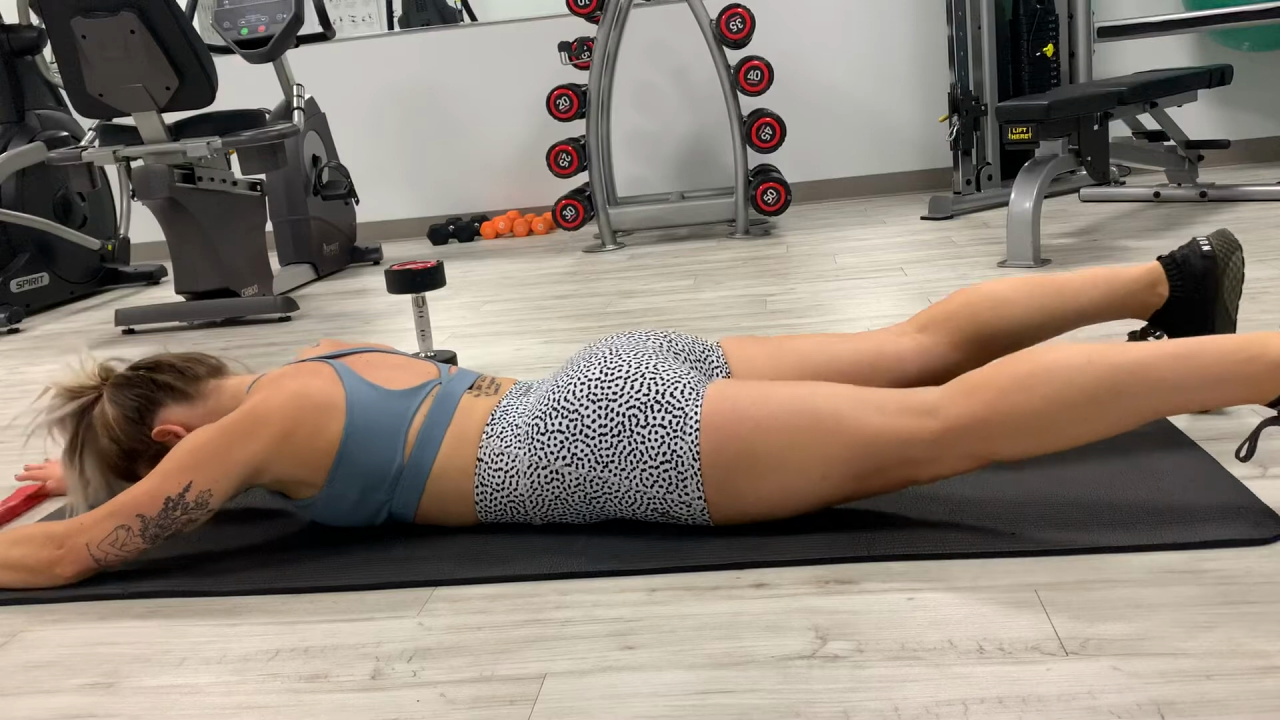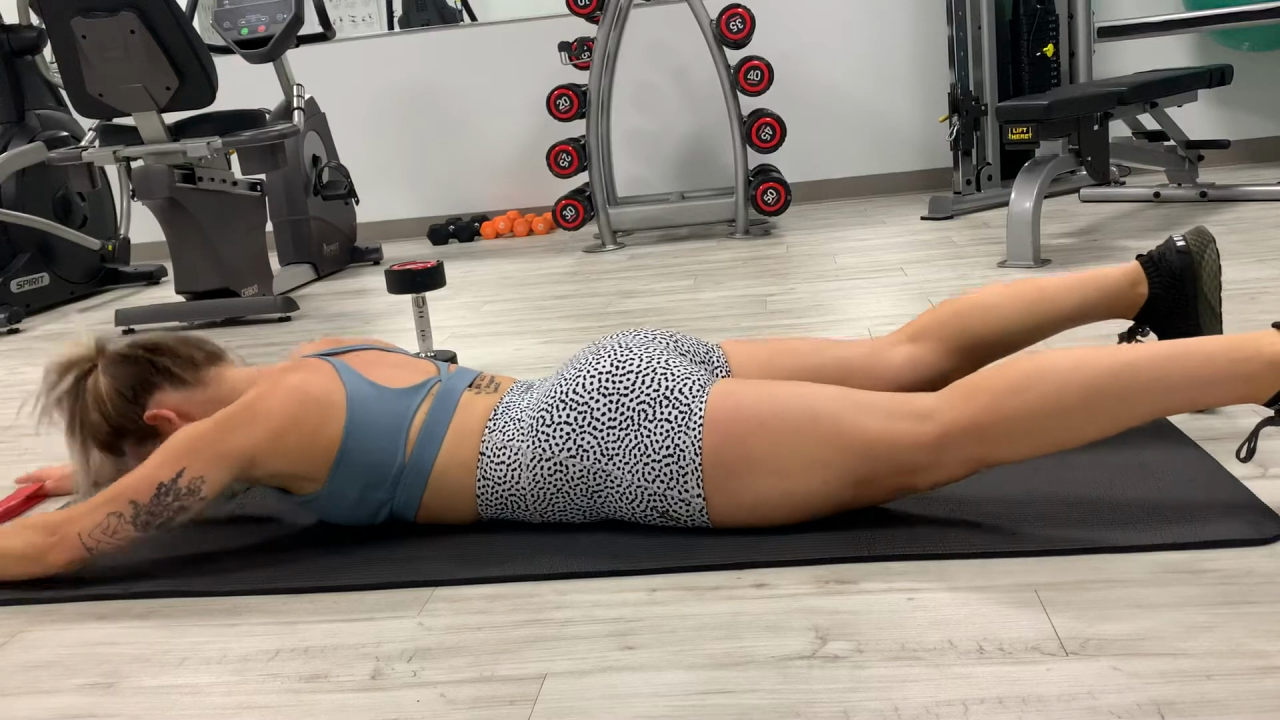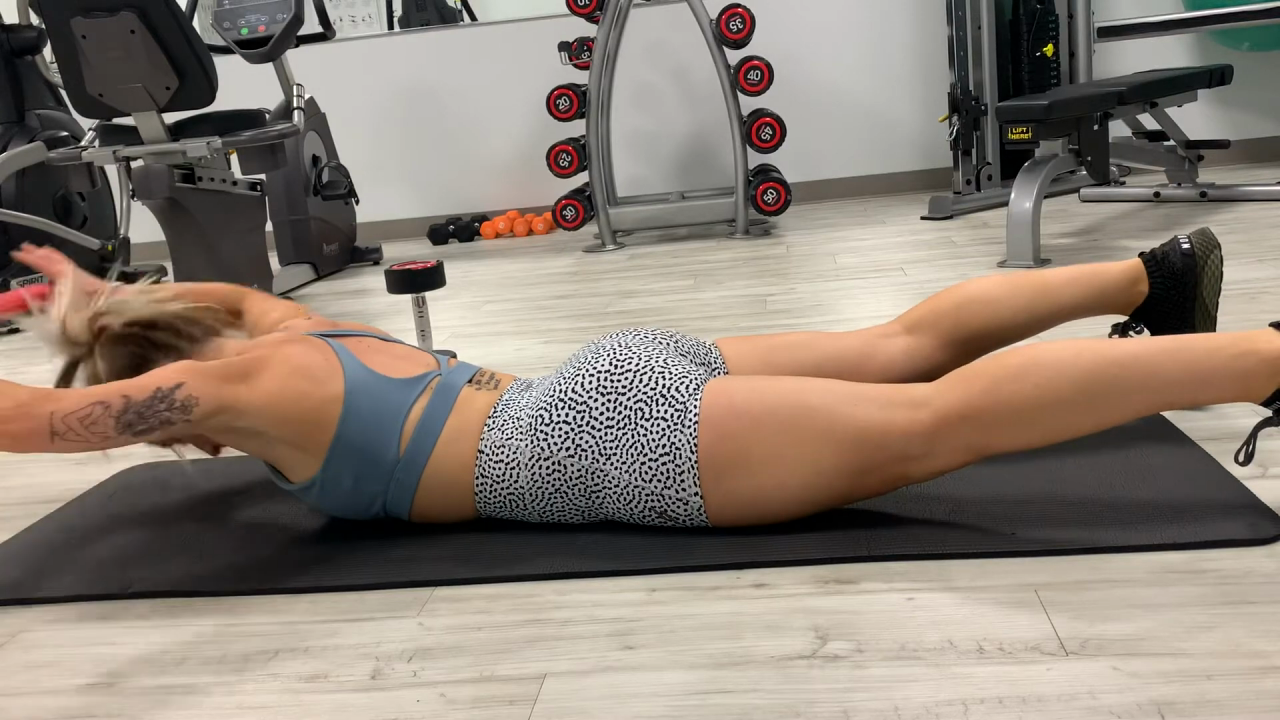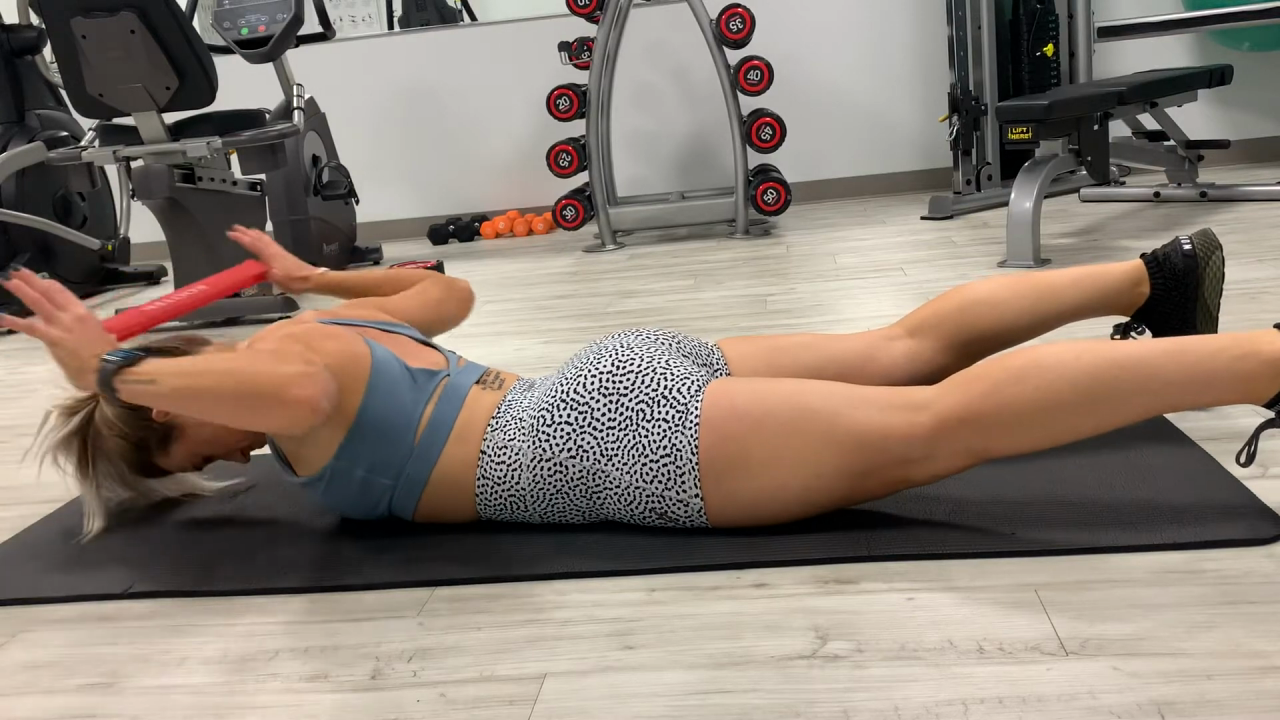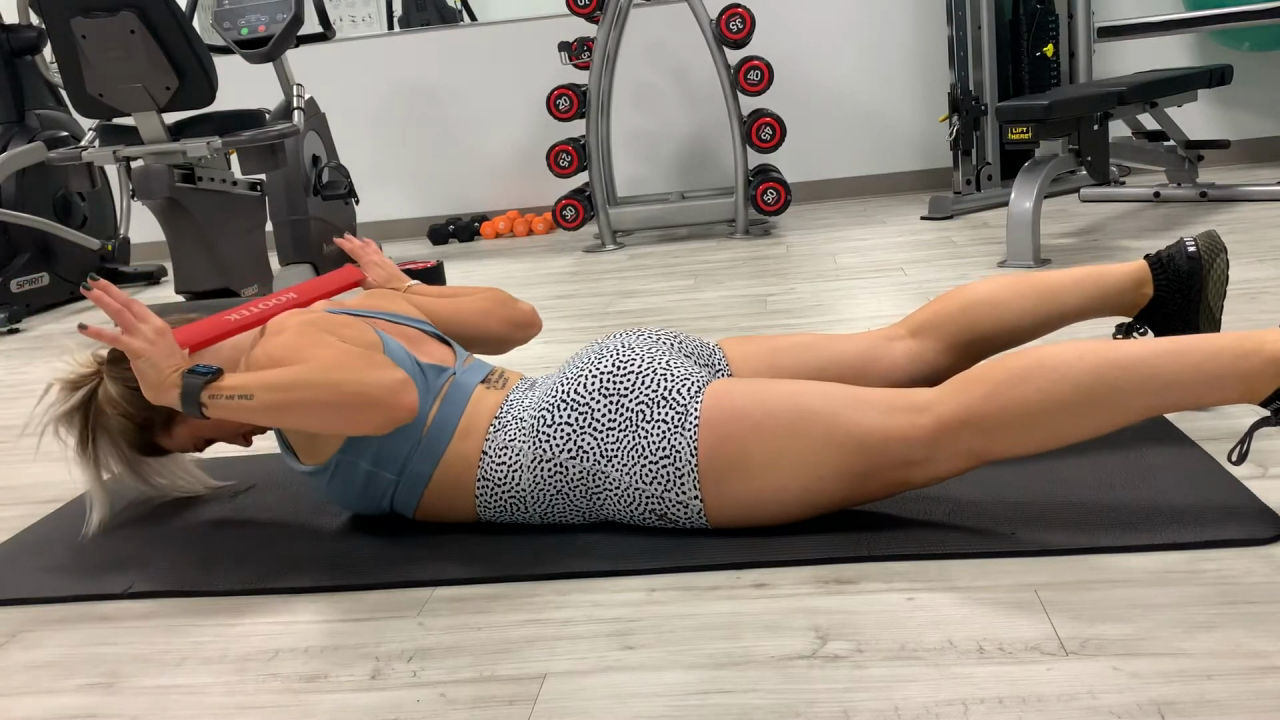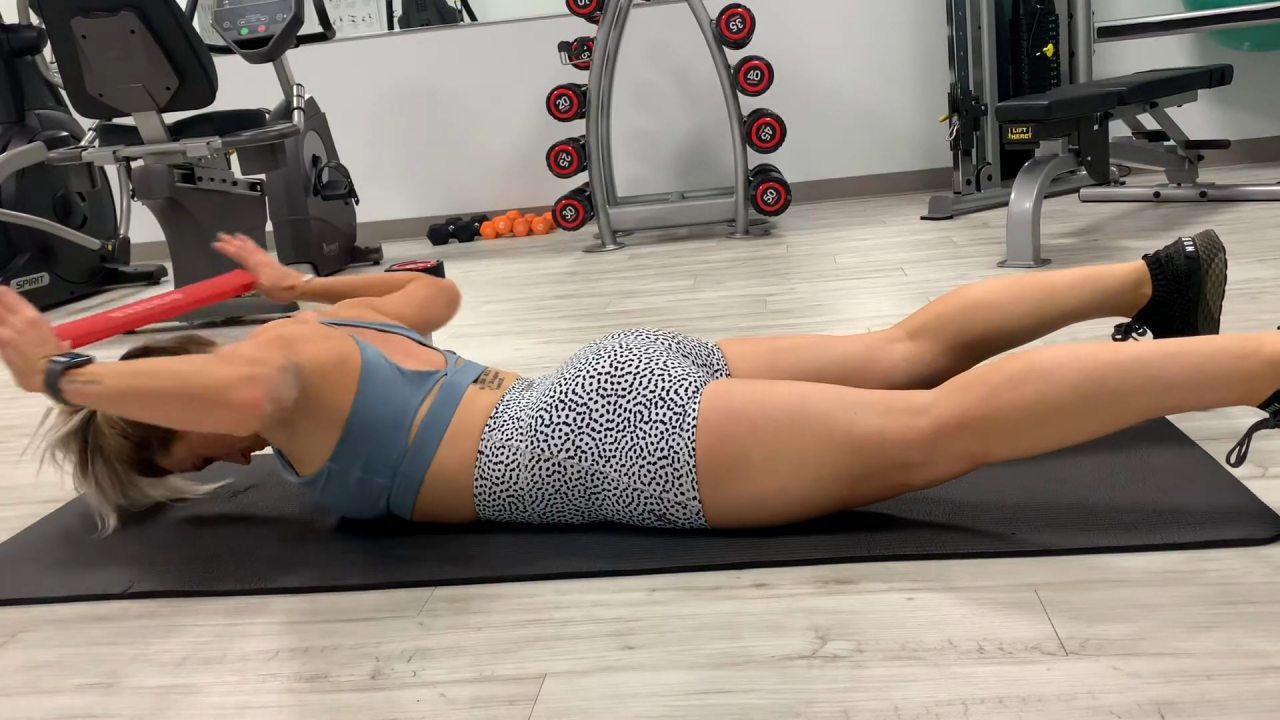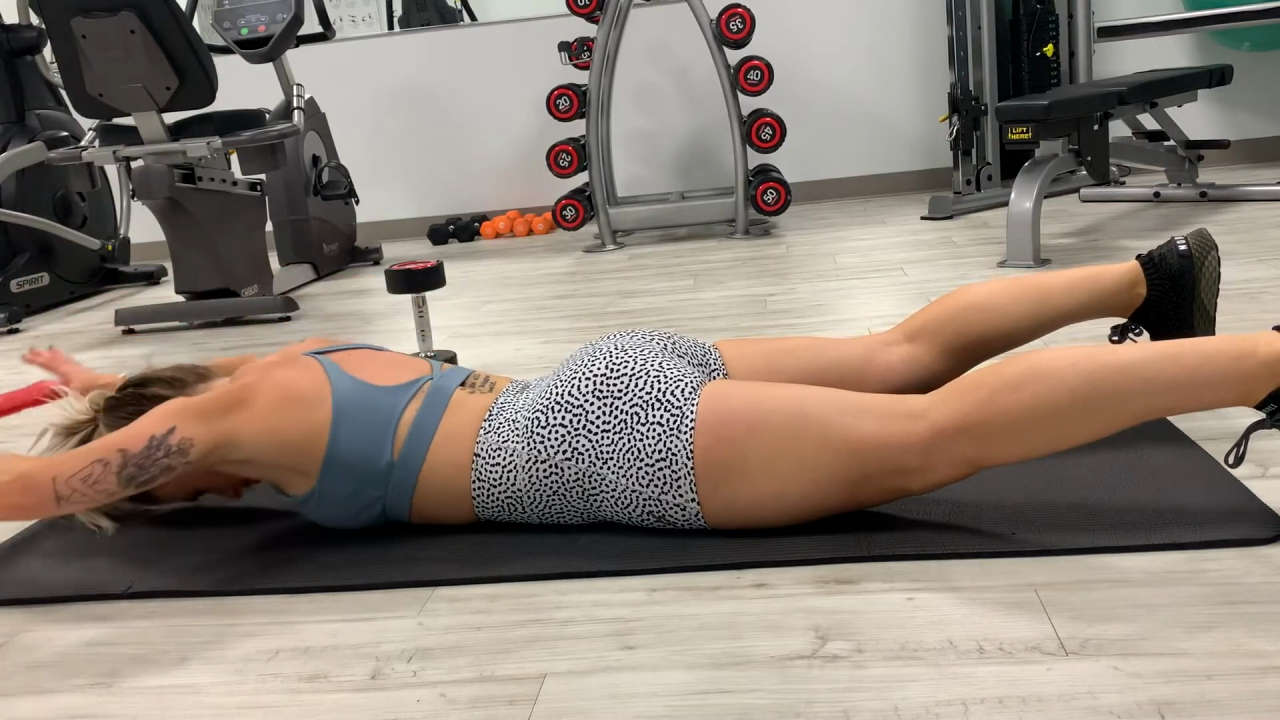
dt=0.5s
person 1, frame 1
left shoulder: (249, 432)
right shoulder: (318, 360)
left hip: (616, 445)
right hip: (624, 381)
left knee: (945, 428)
right knee: (919, 346)
right ankle: (1174, 280)
person 1, frame 2
left shoulder: (251, 425)
right shoulder: (313, 356)
right wrist: (104, 455)
left hip: (622, 444)
right hip: (625, 381)
left knee: (945, 432)
right knee: (913, 356)
right ankle: (1150, 279)
person 1, frame 3
left shoulder: (243, 389)
right shoulder: (300, 335)
right elbow: (256, 293)
right wrist: (123, 298)
left hip: (615, 444)
right hip: (621, 380)
left knee: (940, 423)
right knee: (904, 347)
right ankle: (1152, 277)
person 1, frame 4
left shoulder: (280, 355)
right shoulder: (326, 325)
left elbow: (297, 398)
right elbow: (447, 288)
left wrist: (106, 360)
left hip: (617, 446)
right hip: (626, 377)
left knee: (941, 427)
right knee: (907, 348)
right ankle: (1152, 278)
person 1, frame 5
left shoulder: (270, 351)
right shoulder: (333, 310)
left elbow: (388, 400)
left wrist: (192, 384)
left hip: (617, 439)
right hip: (624, 374)
left knee: (939, 427)
right knee: (907, 350)
right ankle: (1156, 276)
person 1, frame 6
left shoulder: (267, 357)
right shoulder: (311, 323)
left elbow: (243, 394)
right elbow: (436, 289)
left hip: (613, 446)
right hip: (625, 376)
left knee: (937, 432)
right knee: (905, 351)
right ankle: (1152, 280)
person 1, frame 7
left shoulder: (229, 419)
right shoulder: (293, 363)
right wrist: (108, 395)
left hip: (611, 444)
right hip: (619, 378)
left knee: (933, 440)
right knee: (901, 354)
right ankle: (1150, 280)
